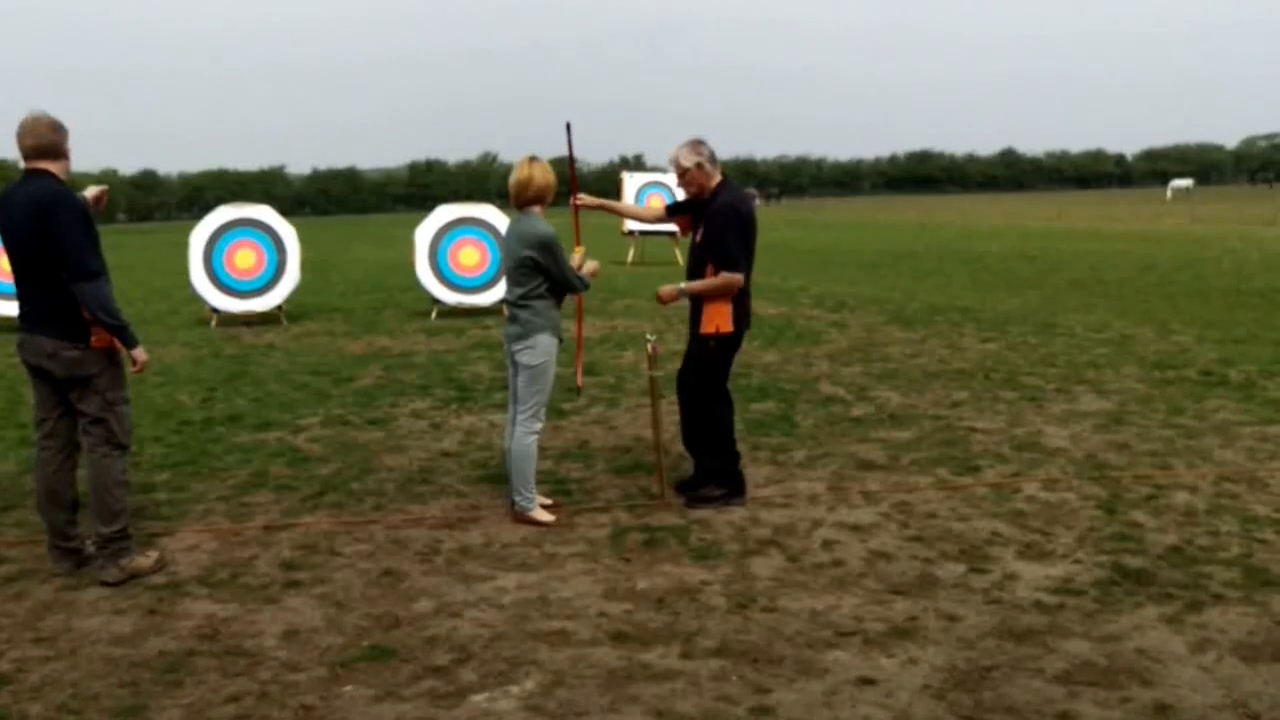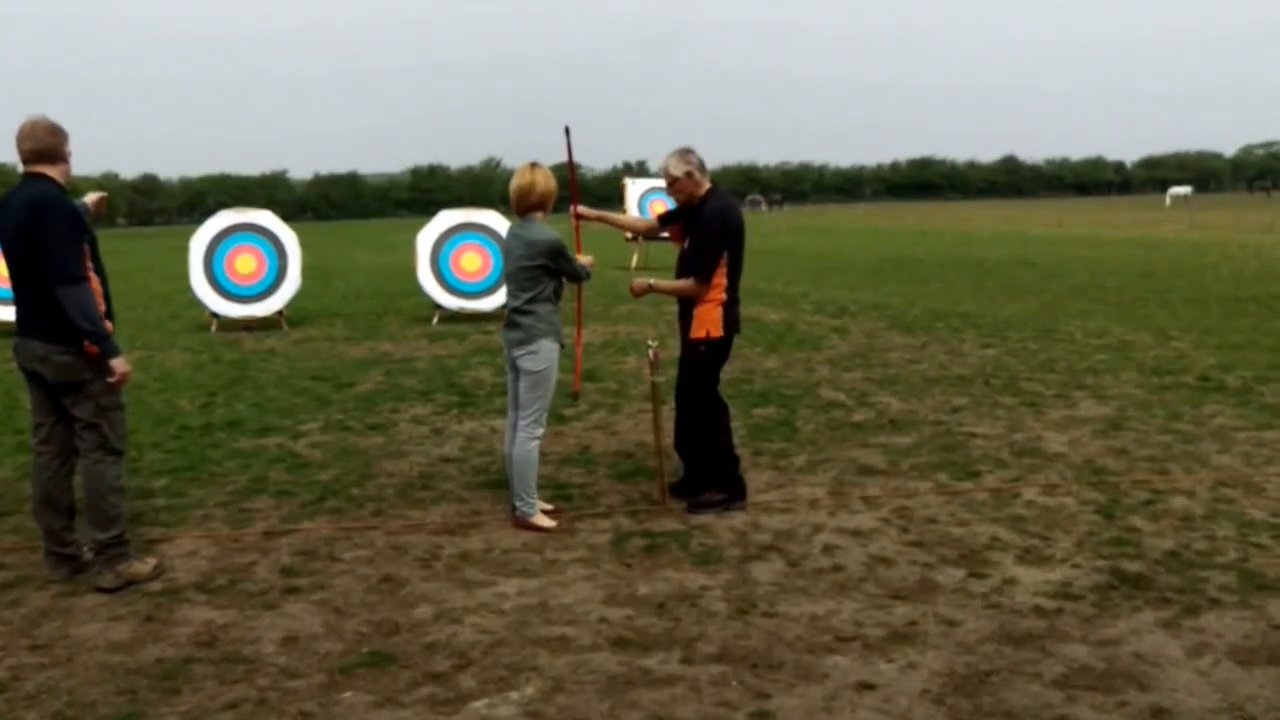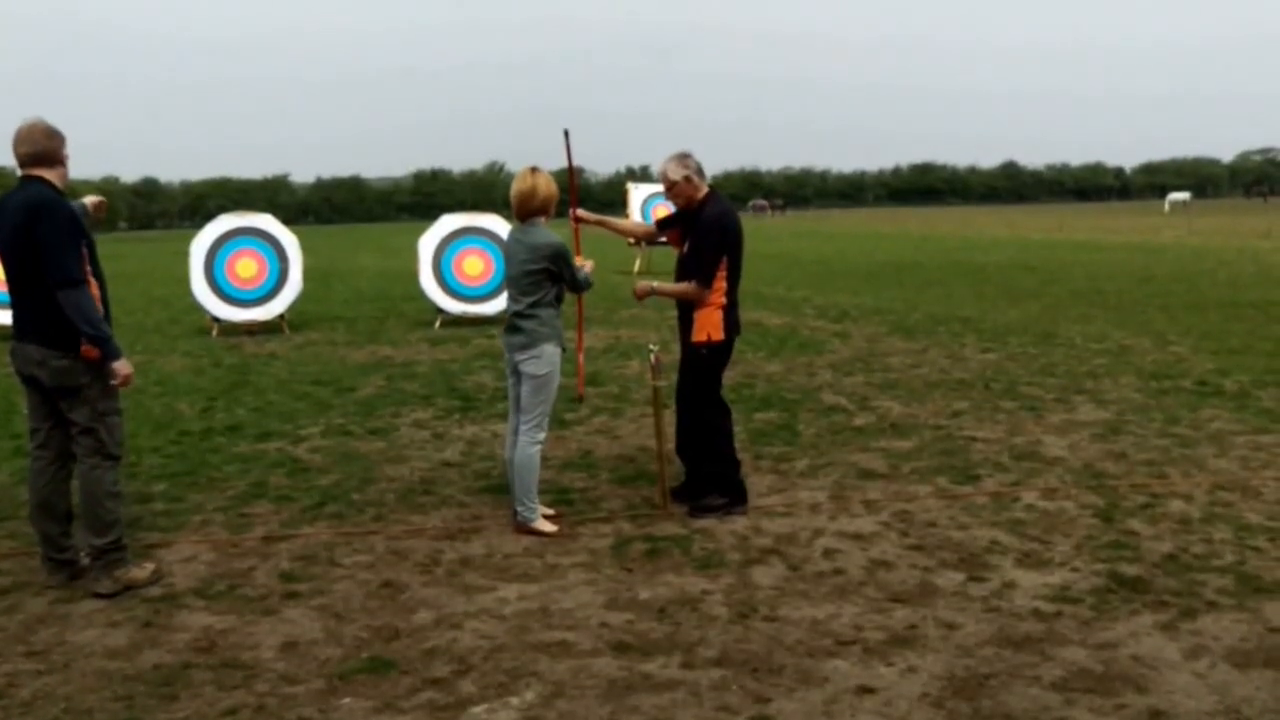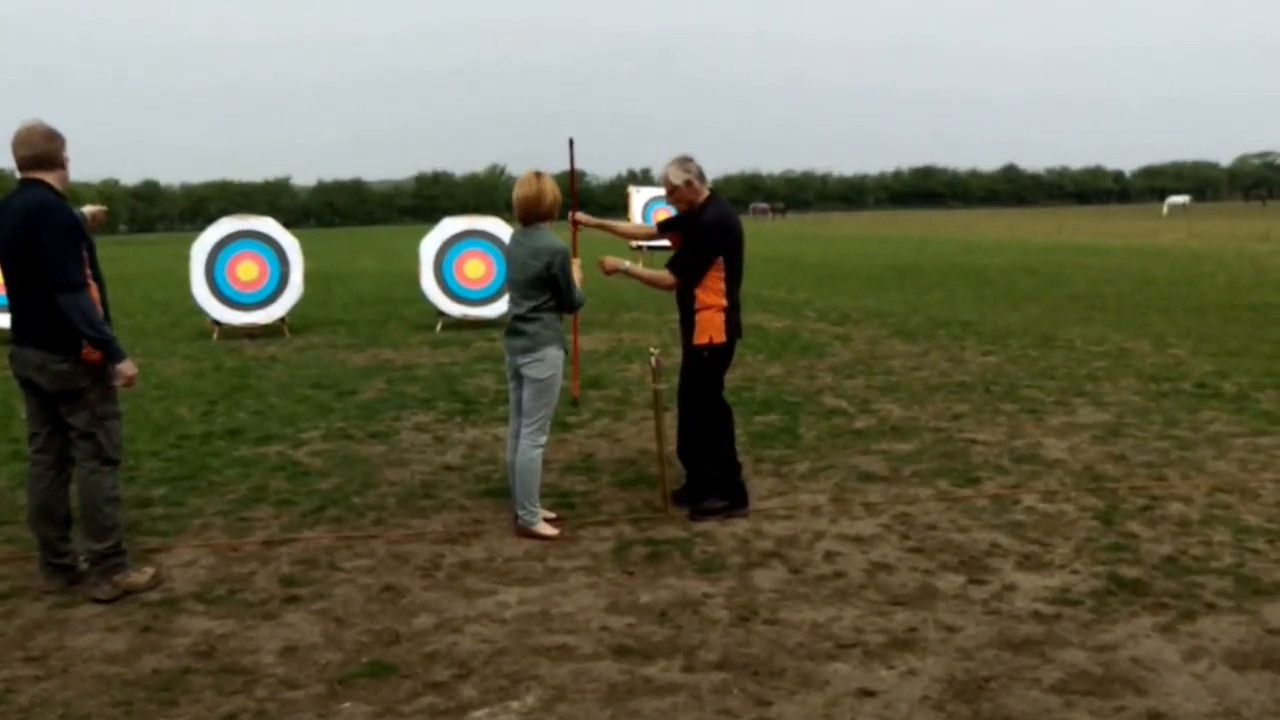
dt=0.5s
person 1, frame 1
right shoulder: (60, 199)
right elbow: (88, 280)
right wrist: (129, 339)
right hip: (80, 344)
left knee: (54, 443)
right knee: (106, 443)
left ankle: (65, 547)
right ankle: (115, 554)
person 1, frame 2
right shoulder: (53, 203)
right elbow: (72, 286)
left wrist: (81, 212)
right wrist: (109, 349)
right hip: (73, 349)
left knee: (51, 448)
right knee: (101, 448)
left ankle: (62, 554)
right ankle: (112, 559)
person 1, frame 3
right shoulder: (51, 206)
right elbow: (71, 289)
left wrist: (80, 212)
right wrist: (111, 351)
right hip: (71, 353)
left knee: (48, 453)
right knee: (98, 454)
left ankle: (59, 560)
right ankle: (109, 566)
person 1, frame 4
right shoulder: (51, 210)
right elbow: (71, 293)
left wrist: (78, 224)
right wrist: (115, 353)
right hip: (71, 357)
left knee: (46, 458)
right knee: (96, 460)
left ankle: (57, 565)
right ankle: (109, 571)
person 2, frame 1
left shoulder: (515, 228)
right shoulder: (542, 233)
right elbow: (569, 284)
left wrist: (571, 266)
right wrist: (588, 272)
left hip: (516, 331)
right hip: (537, 334)
left knee: (517, 417)
right knee: (530, 422)
left ankle: (521, 493)
right ankle: (525, 504)
person 2, frame 2
left shoulder: (514, 234)
right shoulder: (547, 238)
right elbow: (577, 273)
left wrist: (570, 265)
right wrist: (586, 265)
left hip: (515, 336)
right hip: (538, 340)
left knee: (517, 423)
right knee: (531, 428)
left ankle: (523, 498)
right ankle: (526, 509)
person 2, frame 3
left shoulder: (514, 238)
right shoulder: (550, 243)
right elbow: (577, 284)
left wrist: (571, 268)
right wrist: (586, 270)
left hip: (515, 340)
right hip: (540, 344)
left knee: (517, 427)
right knee: (532, 432)
left ankle: (523, 503)
right ankle: (527, 515)
person 2, frame 4
left shoulder: (515, 241)
right shoulder: (554, 248)
right elbow: (570, 303)
right wrist: (577, 279)
left hip: (515, 344)
right hip: (542, 349)
left knee: (517, 431)
right knee: (534, 436)
left ankle: (524, 507)
right ankle: (528, 518)
person 3, frame 1
left shoulder: (728, 207)
right shoulder: (707, 201)
left elbow: (734, 278)
right elbow: (655, 214)
left wrist: (680, 290)
right wrist: (600, 203)
left hip: (721, 318)
right hip: (709, 317)
left knee: (708, 395)
right knee: (691, 388)
left ankle: (728, 482)
right ankle: (707, 471)
person 3, frame 2
left shoulder: (716, 214)
right shoulder: (698, 208)
left elbow: (697, 285)
right elbow: (649, 226)
left wrist: (649, 285)
right wrist: (597, 216)
left hip: (711, 323)
right hip: (699, 322)
left knee: (704, 400)
right knee: (689, 398)
left ankle: (728, 486)
right ankle: (698, 475)
person 3, frame 3
left shoulder: (714, 219)
right shoulder: (695, 213)
left elbow: (699, 288)
right elbow: (647, 230)
left wrist: (652, 288)
right wrist: (595, 220)
left hip: (712, 326)
right hip: (697, 325)
left knee: (706, 403)
right knee: (690, 402)
left ankle: (729, 490)
right ankle: (700, 480)
person 3, frame 4
left shoulder: (713, 221)
right shoulder: (698, 216)
left elbow: (670, 279)
right elbow: (649, 231)
left wrist: (623, 266)
right wrist: (596, 223)
left hip: (713, 328)
right hip: (700, 326)
left knee: (708, 406)
right knee: (692, 405)
left ankle: (730, 493)
right ankle: (701, 483)
